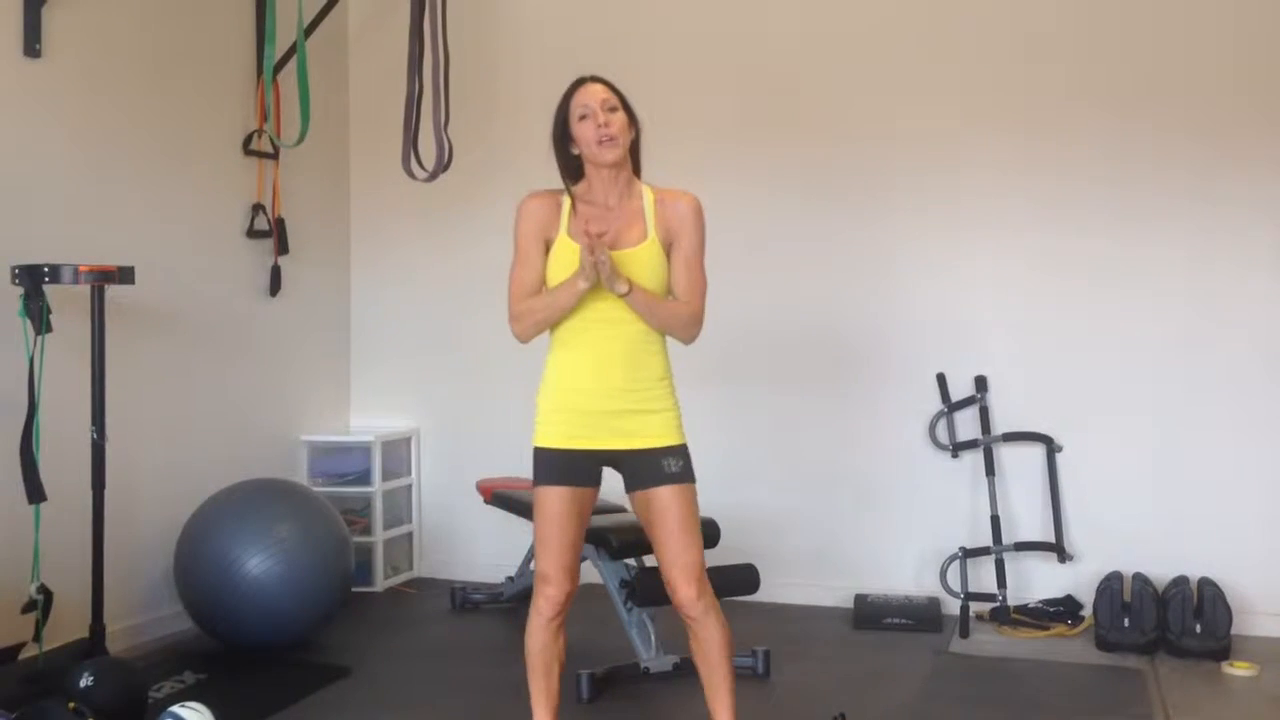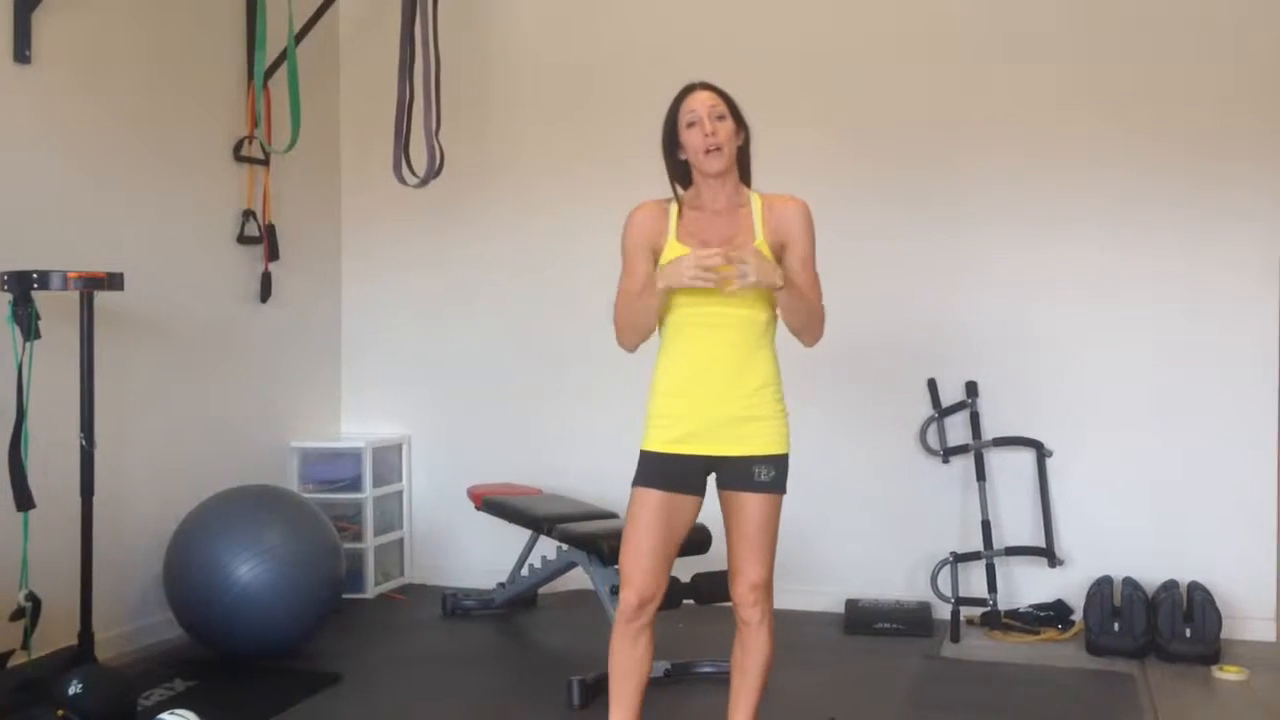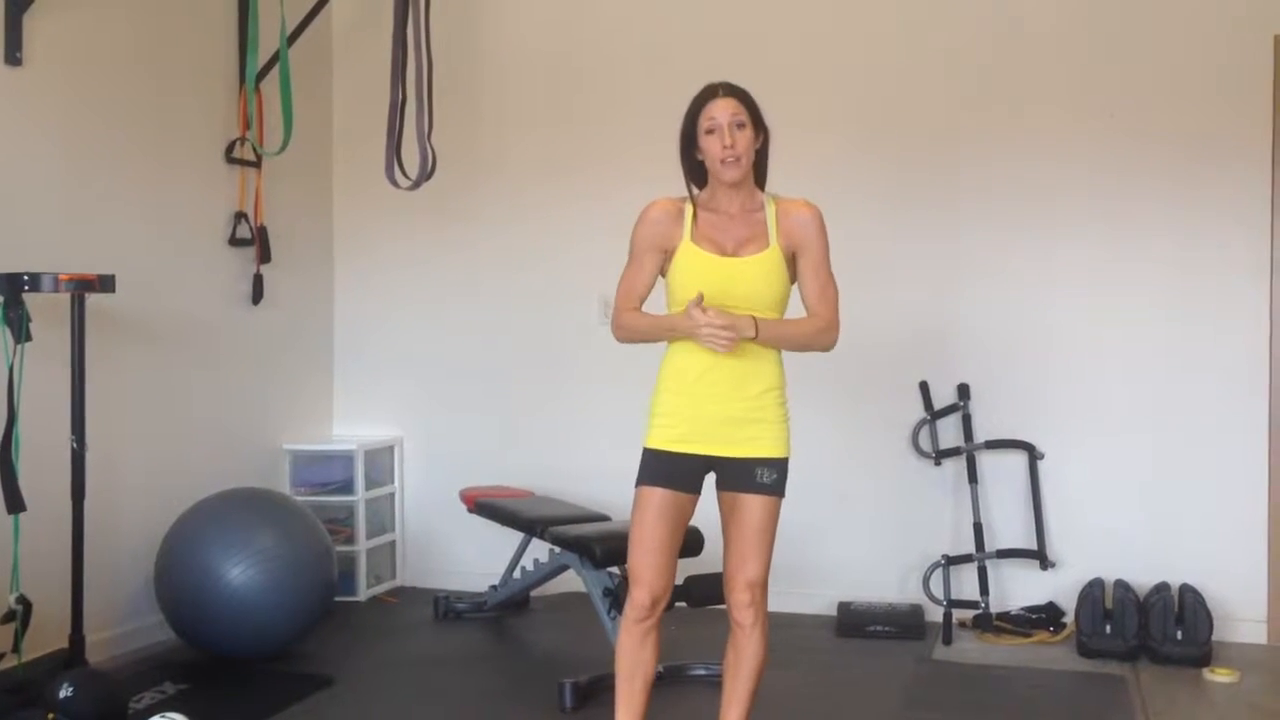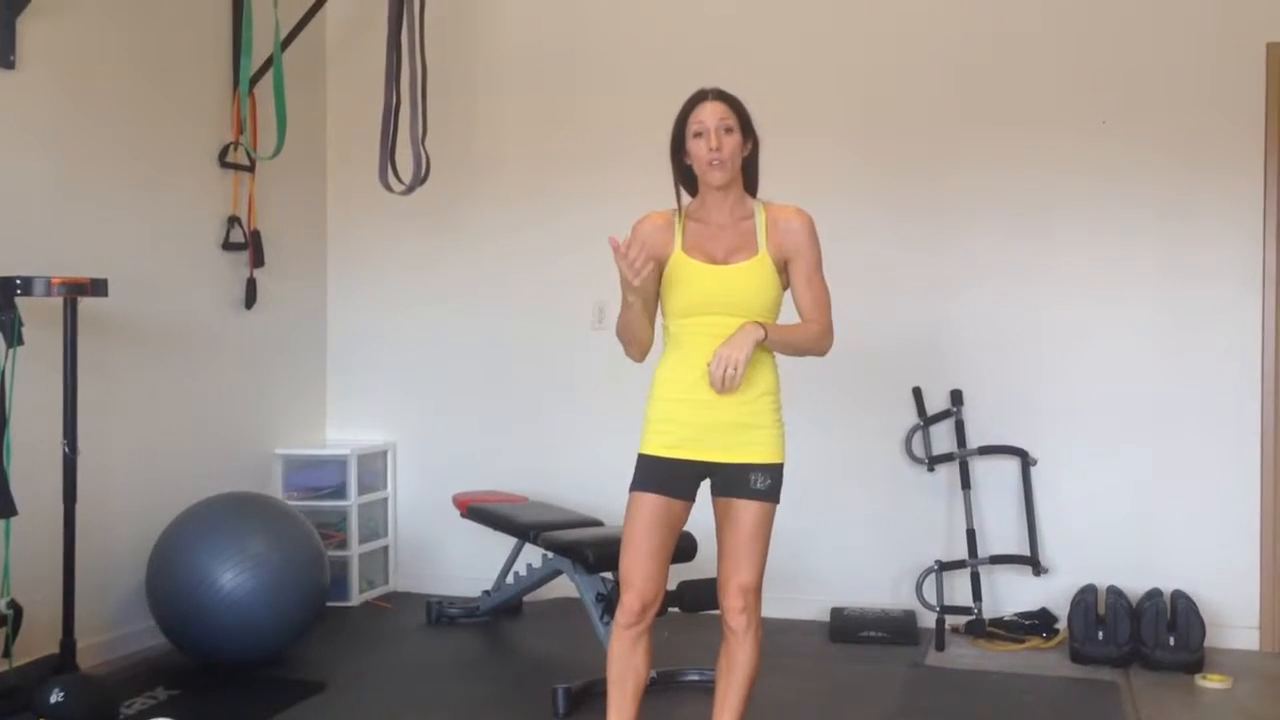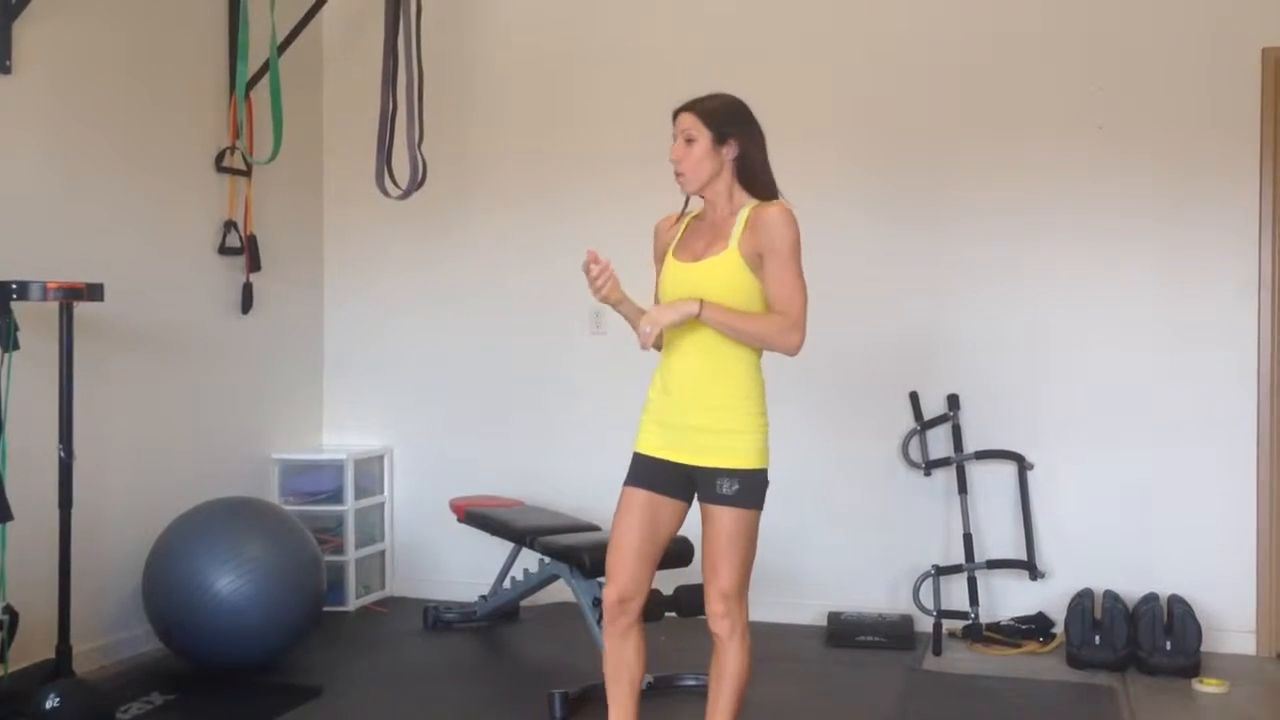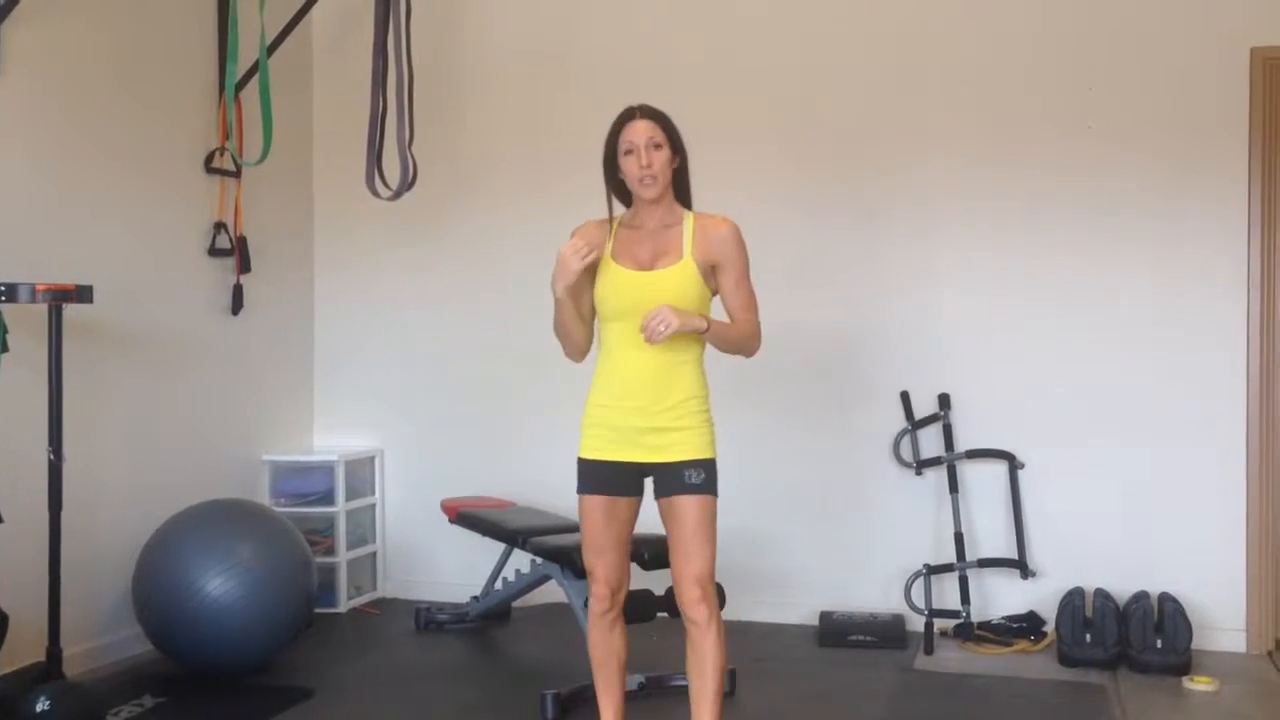
dt=0.7s
person 1, frame 1
left shoulder: (676, 209)
right shoulder: (541, 211)
left elbow: (689, 322)
right elbow: (522, 322)
left wrist: (621, 281)
right wrist: (583, 279)
left hip: (651, 423)
right hip: (568, 423)
left knee: (691, 591)
right knee: (553, 592)
person 1, frame 2
left shoulder: (785, 215)
right shoulder: (650, 221)
left elbow: (811, 329)
right elbow: (627, 334)
left wrist: (774, 278)
right wrist: (665, 280)
left hip: (754, 428)
right hip: (674, 429)
left knee: (752, 599)
right knee: (636, 598)
person 1, frame 3
left shoulder: (798, 220)
right shoulder: (663, 219)
left elbow: (824, 330)
right elbow: (623, 321)
left wrist: (747, 326)
right wrist: (684, 324)
left hip: (757, 431)
right hip: (678, 427)
left knee: (747, 601)
right knee: (644, 597)
person 1, frame 4
left shoulder: (788, 226)
right shoulder: (654, 231)
left elbow: (820, 335)
right elbow: (635, 348)
left wrist: (757, 331)
right wrist: (632, 292)
left hip: (751, 438)
right hip: (671, 434)
left knee: (740, 606)
right knee: (635, 602)
person 1, frame 5
left shoulder: (769, 221)
right shoulder: (669, 230)
left elbow: (789, 334)
left wrist: (694, 307)
right wrist: (621, 302)
left hip: (732, 441)
right hip: (662, 435)
left knee: (724, 611)
right knee: (619, 598)
person 1, frame 6
left shoulder: (715, 235)
right shoulder: (592, 238)
left elbow: (749, 338)
right elbow: (575, 347)
left wrist: (695, 322)
right wrist: (562, 289)
left hip: (682, 437)
right hip: (607, 436)
left knee: (696, 598)
right knee: (604, 593)
